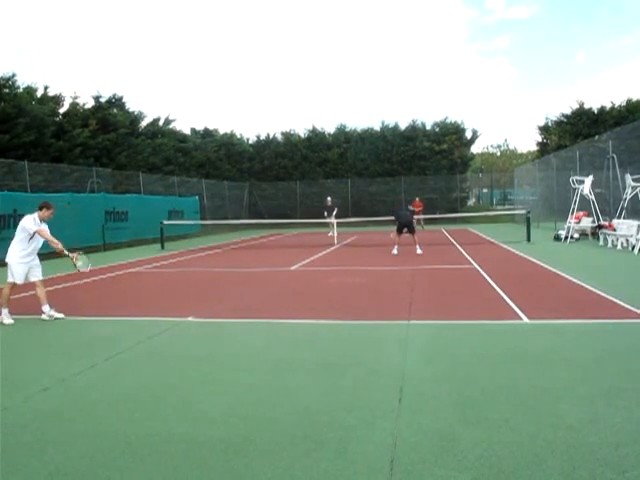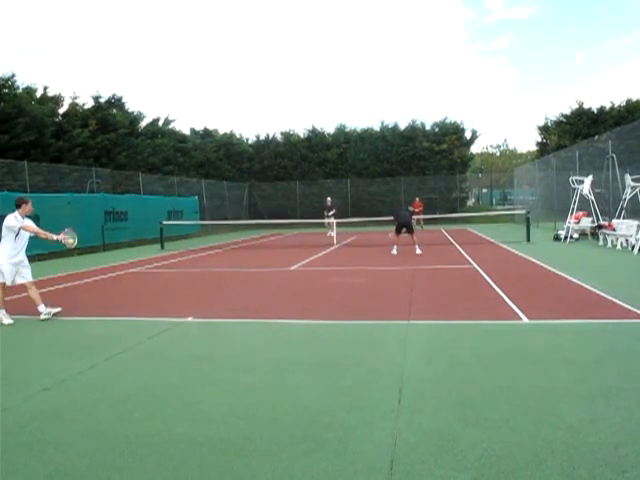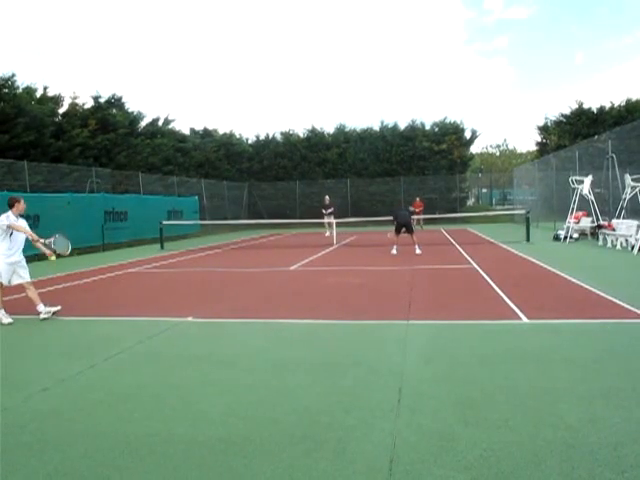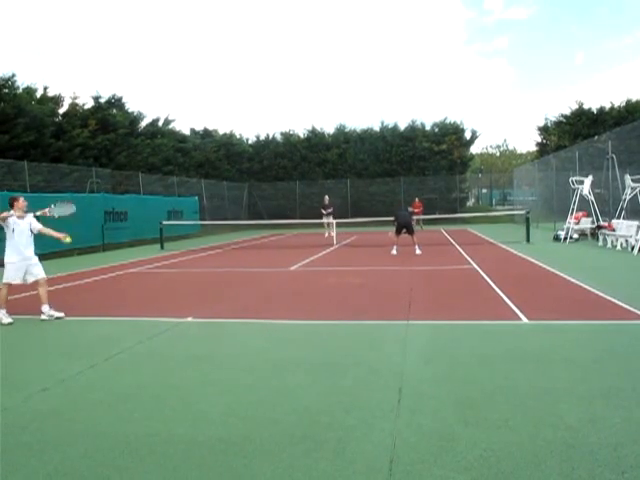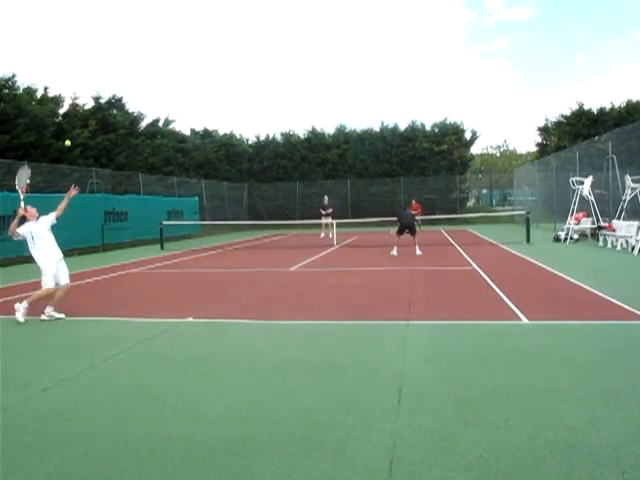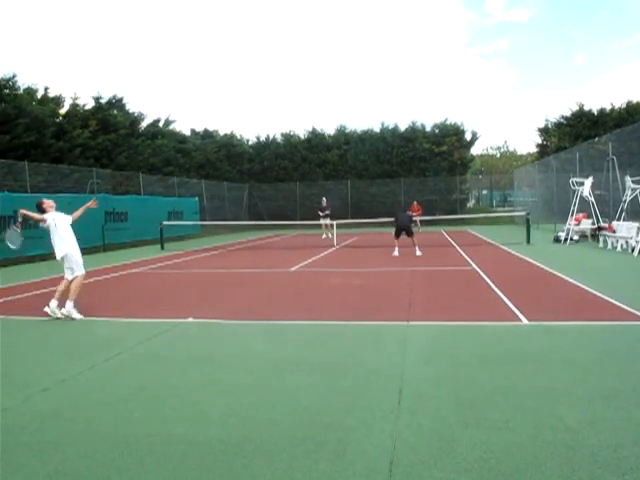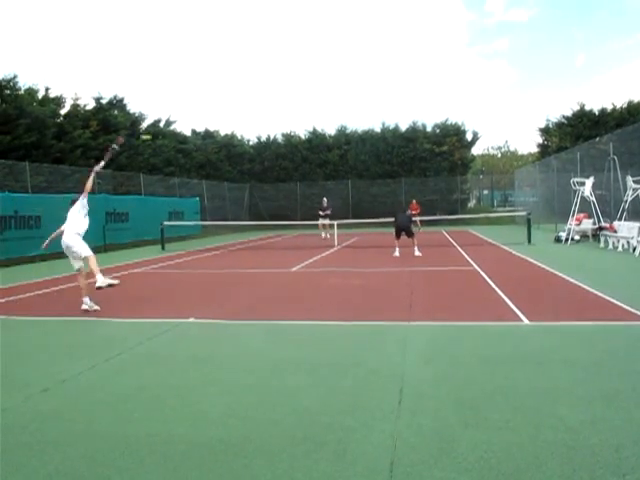
dt=0.3s
person 1, frame 1
left shoulder: (44, 225)
right shoulder: (28, 219)
left elbow: (51, 242)
right elbow: (40, 233)
left wrist: (64, 251)
right wrist: (58, 243)
left hip: (32, 259)
right hip: (17, 257)
left knee: (39, 283)
right knee: (11, 284)
left ankle: (47, 311)
person 1, frame 2
left shoulder: (28, 221)
left elbow: (39, 233)
right elbow: (26, 228)
left wrist: (56, 237)
right wrist: (50, 235)
left hip: (21, 260)
left knee: (30, 284)
left ankle: (43, 311)
person 1, frame 3
left shoulder: (22, 222)
left elbow: (32, 238)
right elbow: (13, 226)
left wrist: (45, 250)
right wrist: (30, 234)
left hip: (18, 260)
left knee: (28, 284)
left ankle: (43, 310)
person 1, frame 4
left shoulder: (29, 218)
left elbow: (42, 229)
left wrist: (58, 235)
right wrist: (15, 213)
left hip: (30, 258)
right hip: (14, 259)
left knee: (42, 281)
left ankle: (46, 311)
person 1, frame 5
left shoulder: (44, 220)
right shoulder: (25, 228)
left elbow: (58, 211)
right elbow: (12, 233)
left wrist: (68, 196)
right wrist: (18, 216)
left hip: (58, 259)
right hip: (47, 263)
left knee: (64, 285)
right knee: (49, 289)
left ankle: (49, 311)
right ankle: (23, 305)
person 1, frame 6
left shoulder: (60, 216)
right shoulder: (49, 216)
left elbow: (72, 217)
right elbow: (41, 217)
left wrist: (86, 206)
right wrist: (26, 213)
left hip: (69, 248)
right hip: (69, 249)
left knee: (68, 279)
right knee: (79, 276)
left ankle: (52, 305)
right ankle: (69, 307)
person 1, frame 7
left shoulder: (73, 215)
right shoulder: (79, 207)
left elbow: (60, 230)
right elbow: (87, 189)
left wrist: (49, 239)
right wrist: (94, 172)
left hip: (68, 241)
right hip: (72, 237)
left knee: (81, 272)
right knee: (90, 256)
left ankle: (86, 302)
right ankle: (100, 280)
